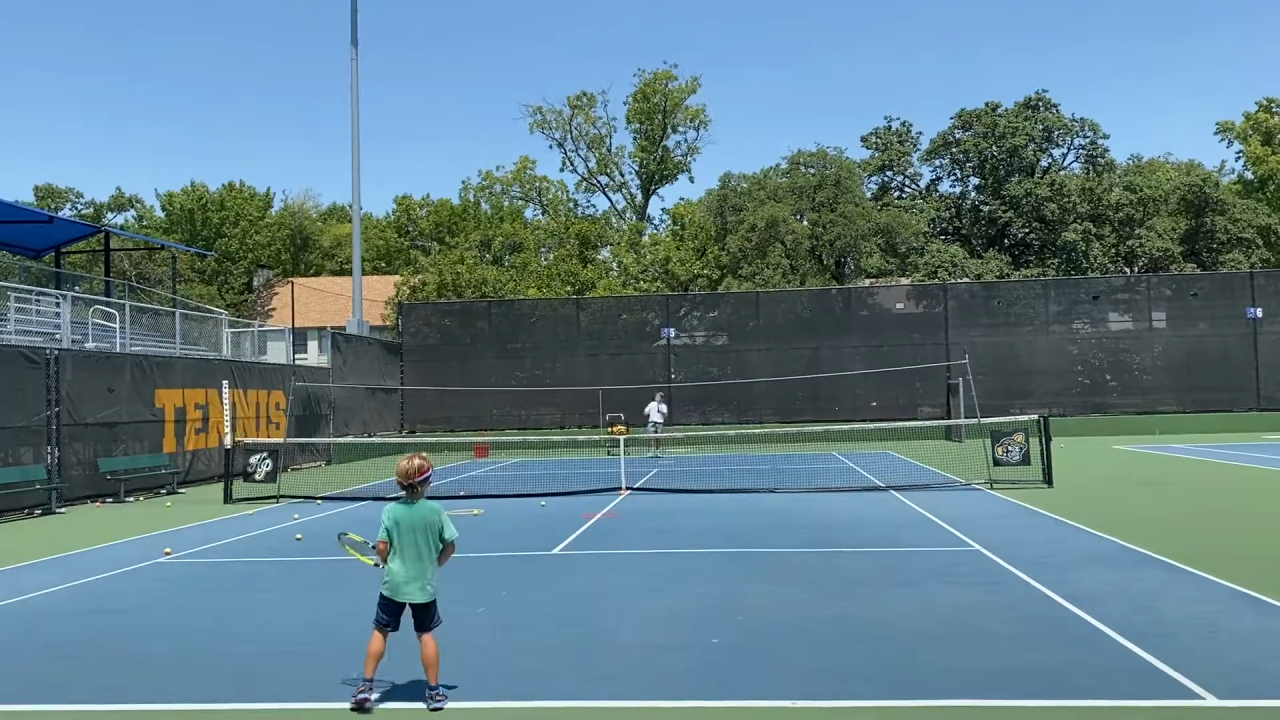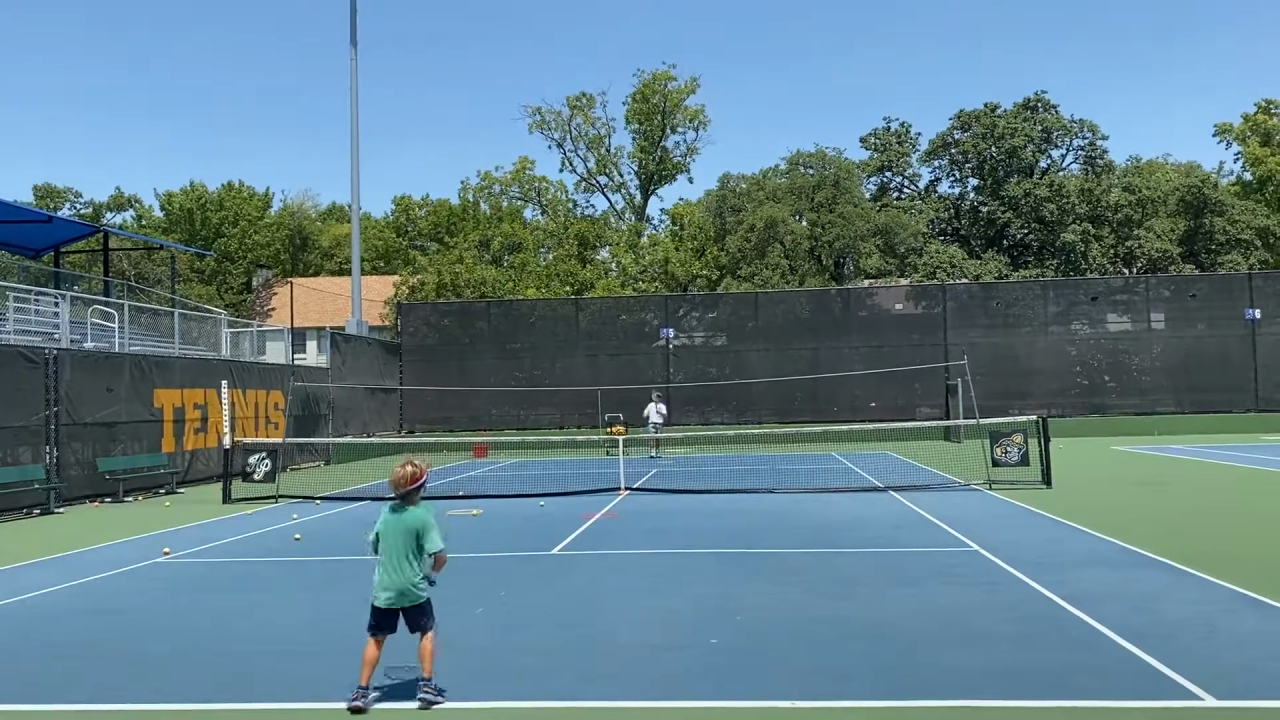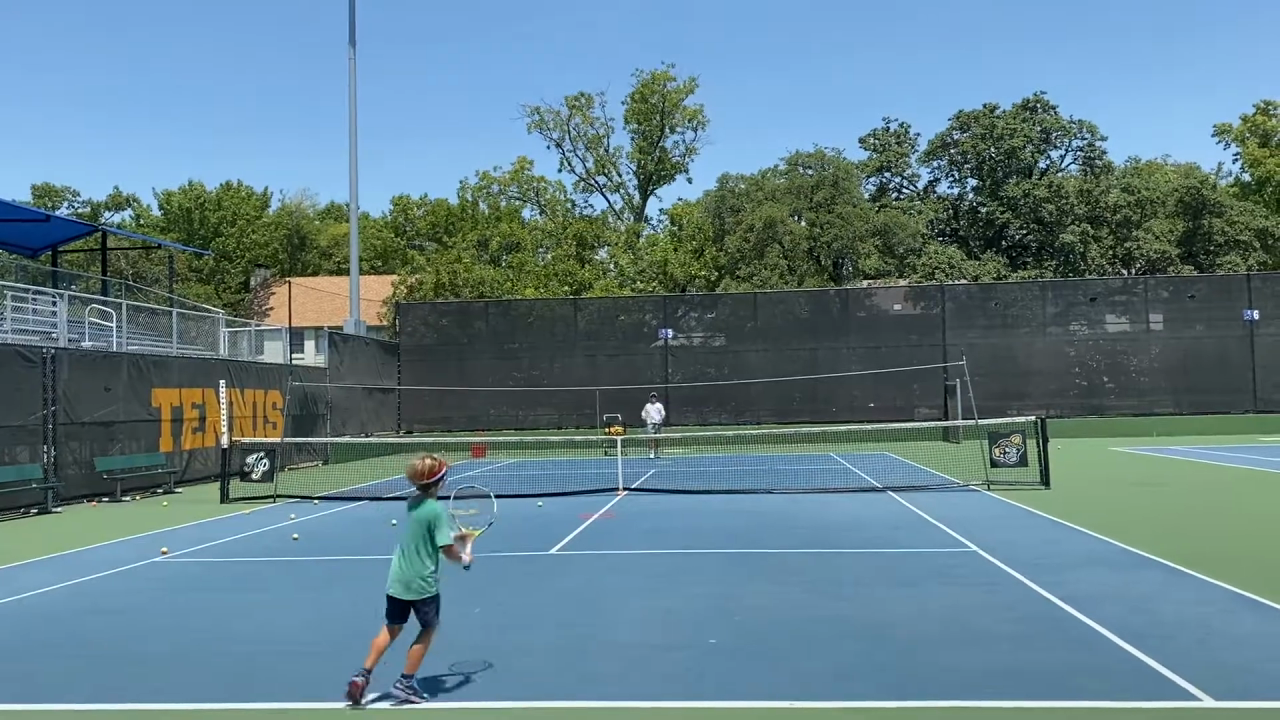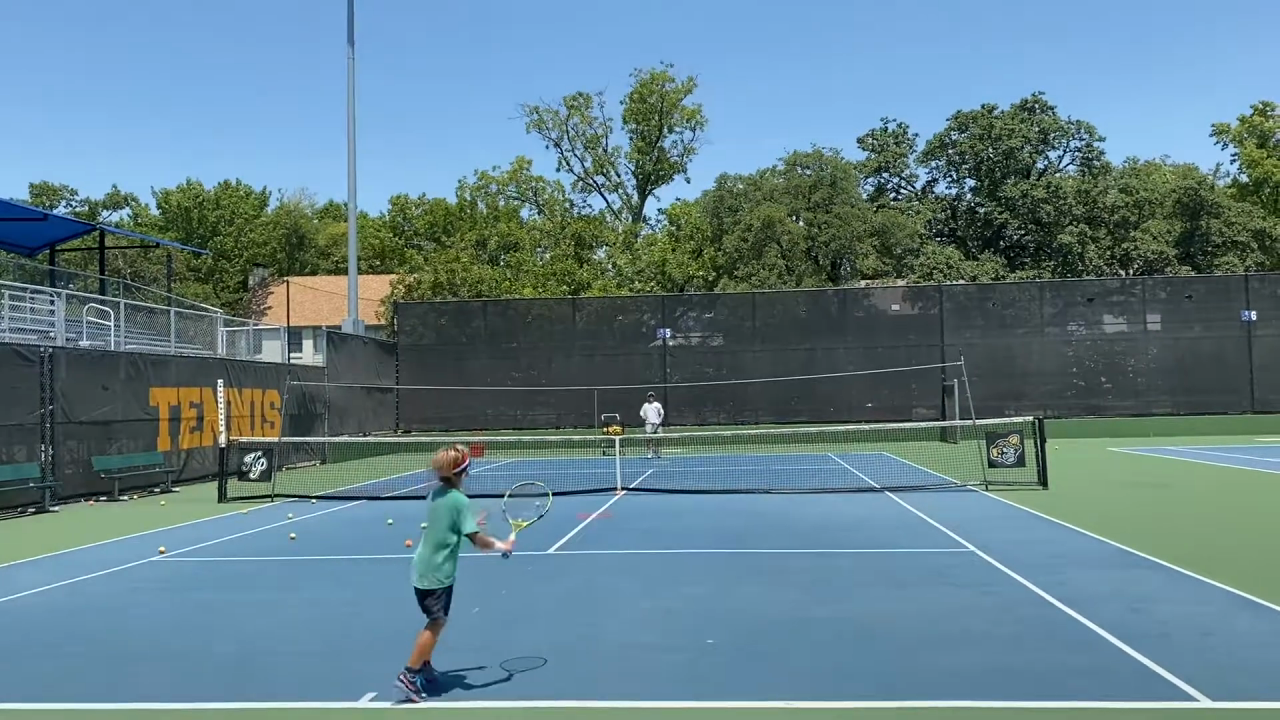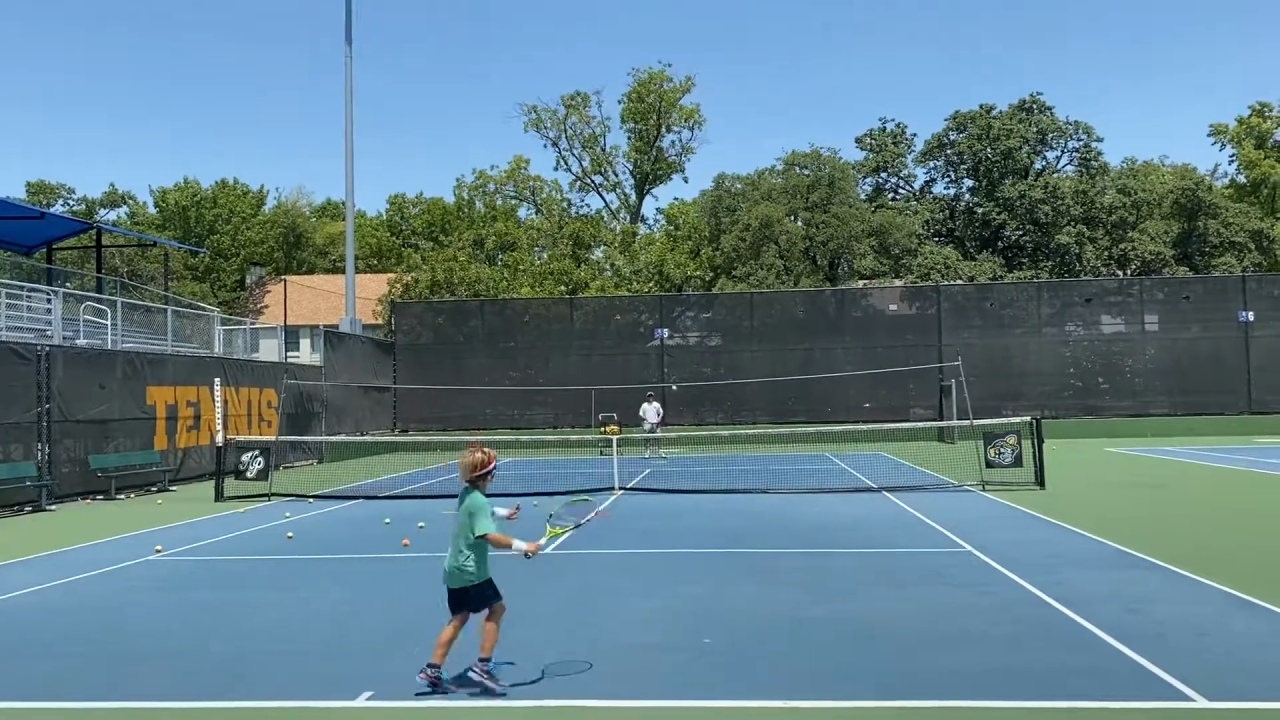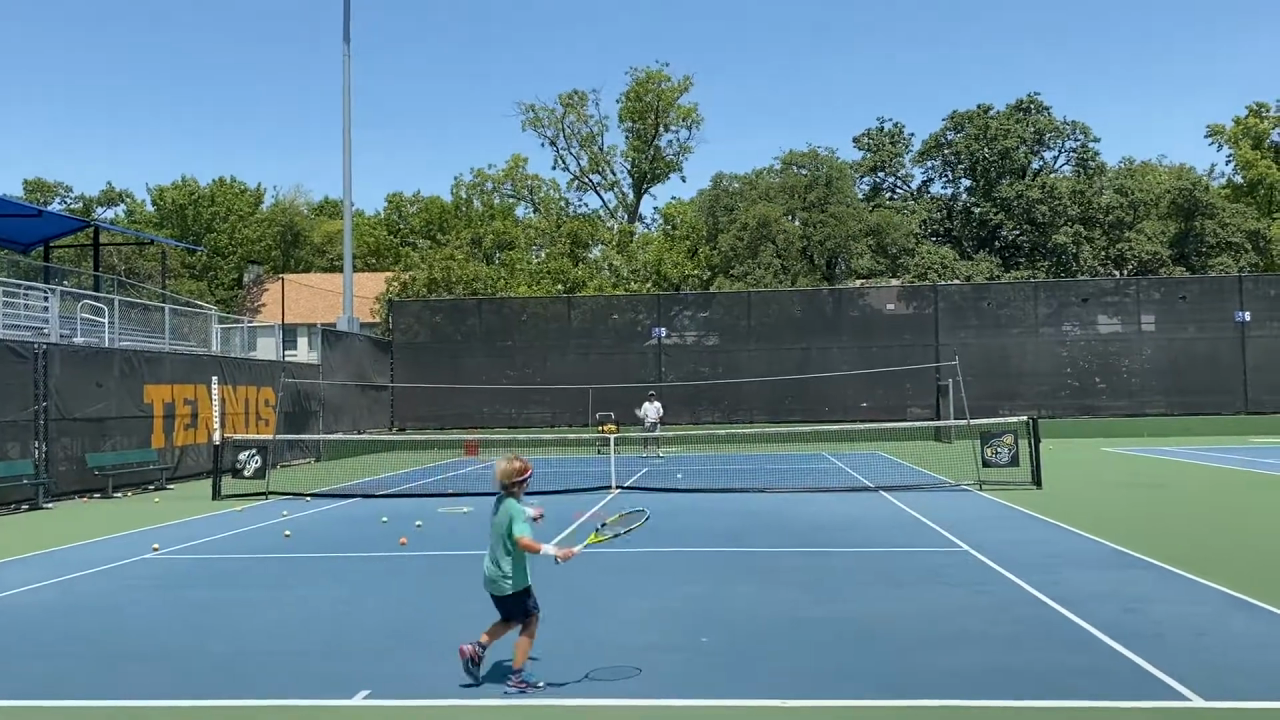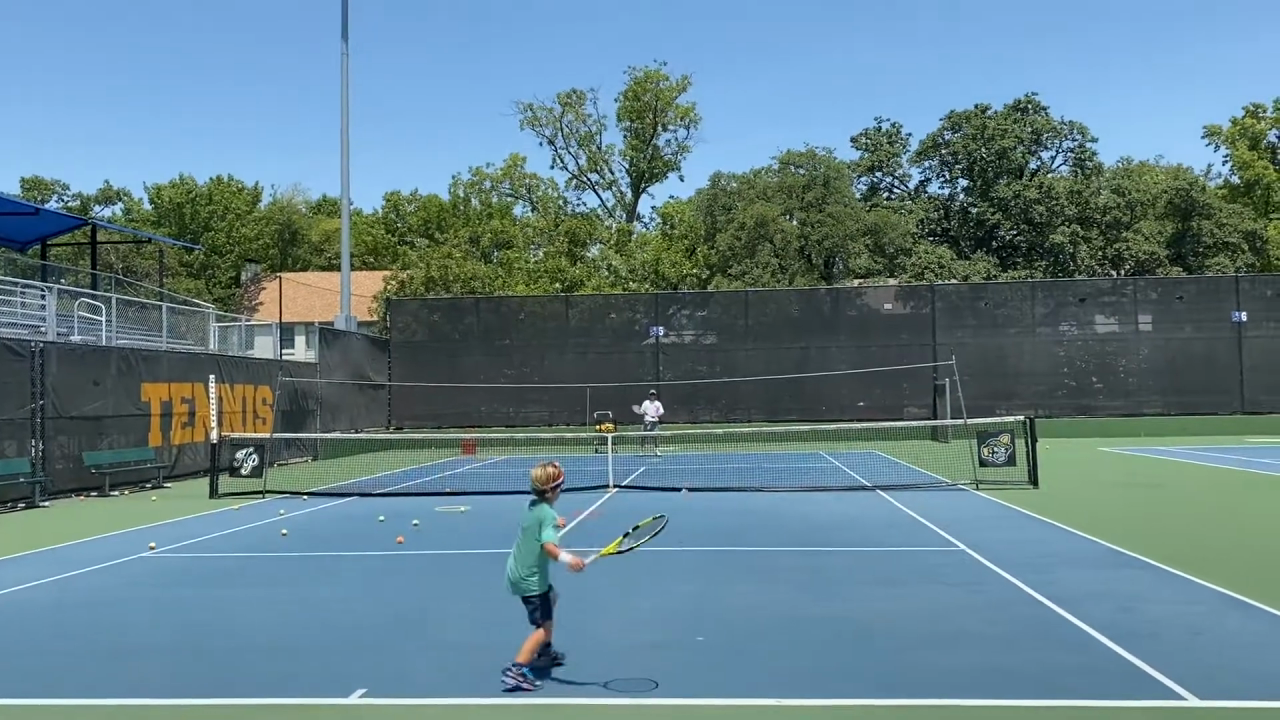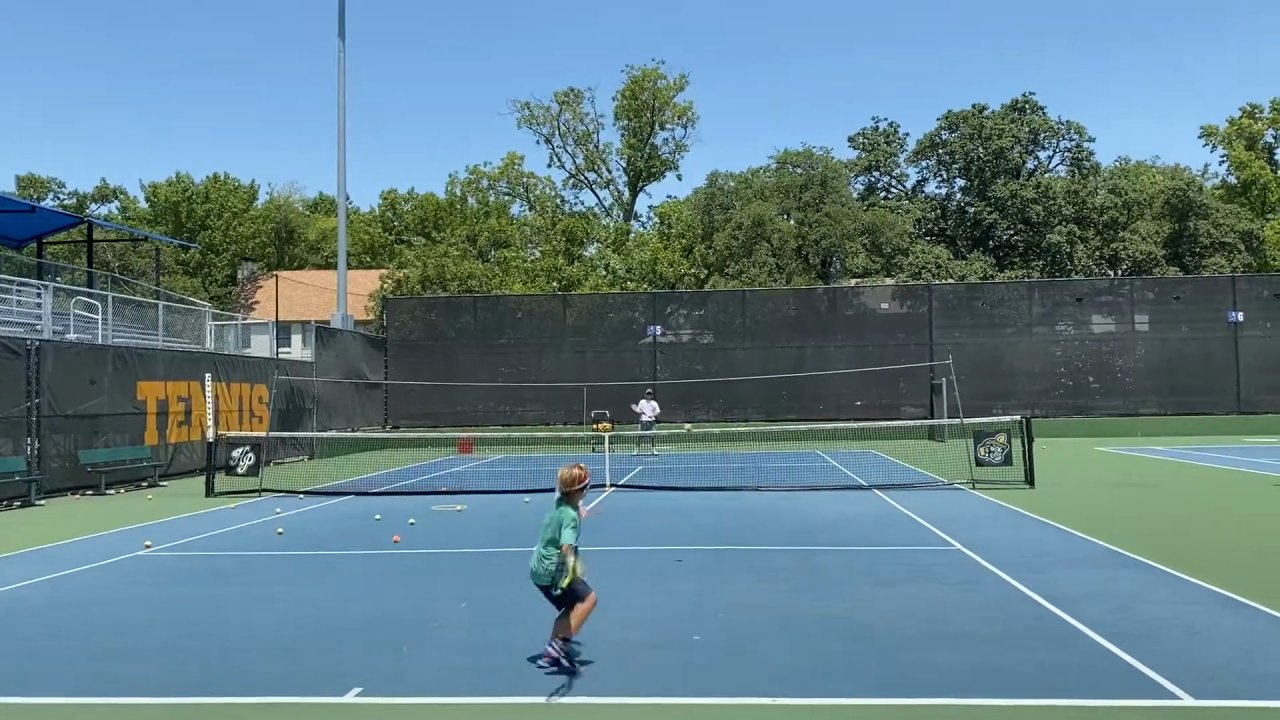
dt=0.2s
person 1, frame 1
left shoulder: (391, 509)
right shoulder: (436, 510)
left elbow: (381, 548)
right elbow: (450, 546)
left hip: (395, 584)
right hip: (424, 585)
left knee: (380, 632)
right knee: (426, 636)
left ankle: (366, 685)
right ankle: (434, 693)
person 1, frame 2
left shoulder: (387, 512)
right shoulder: (424, 517)
left elbow: (375, 547)
right elbow: (438, 558)
right wrist: (434, 571)
left hip: (383, 589)
right hip: (412, 589)
left knee: (376, 639)
right knee: (427, 630)
left ankle: (361, 693)
right ankle: (427, 685)
person 1, frame 3
left shoulder: (411, 505)
right shoulder: (437, 511)
right elbow: (447, 550)
left wrist: (453, 535)
right wrist: (463, 557)
left hip: (397, 579)
right hip: (423, 583)
left knee: (390, 628)
right knee: (429, 628)
left ankle: (362, 677)
right ankle: (405, 682)
person 1, frame 4
left shoulder: (435, 494)
right shoulder: (460, 501)
right elbow: (476, 539)
left wrist: (471, 521)
right wrist: (500, 546)
left hip: (422, 570)
right hip: (438, 574)
left knee: (435, 620)
right knee: (436, 625)
left ankle: (423, 668)
right ankle: (408, 675)
person 1, frame 5
left shoulder: (465, 495)
right shoulder: (479, 503)
right elbow: (490, 537)
left wrist: (503, 513)
right wrist: (522, 546)
left hip: (456, 570)
right hip: (472, 573)
left knee: (458, 619)
right knee: (496, 608)
left ankle: (432, 671)
right ankle: (482, 665)
person 1, frame 6
left shoulder: (499, 502)
right shoulder: (515, 510)
right elbow: (523, 541)
left wrist: (530, 512)
right wrist: (552, 550)
left hip: (493, 575)
right hip: (511, 579)
left knee: (511, 618)
right knee: (530, 620)
left ankle: (476, 648)
right ankle: (519, 678)
person 1, frame 7
left shoulder: (532, 504)
right shoulder: (547, 515)
right elbow: (548, 546)
left wrist: (556, 521)
right wrist: (569, 559)
left hip: (517, 574)
right hip: (531, 580)
left knee: (548, 608)
right knee: (544, 626)
left ankle: (544, 651)
right ankle: (515, 672)
person 1, frame 8
left shoulder: (562, 500)
right shoulder: (570, 516)
right elbow: (567, 546)
left wrist: (579, 509)
right wrist: (572, 563)
left hip: (541, 567)
right hip: (552, 570)
left knee: (571, 604)
right knee: (589, 599)
left ankle: (555, 650)
right ankle: (561, 643)
